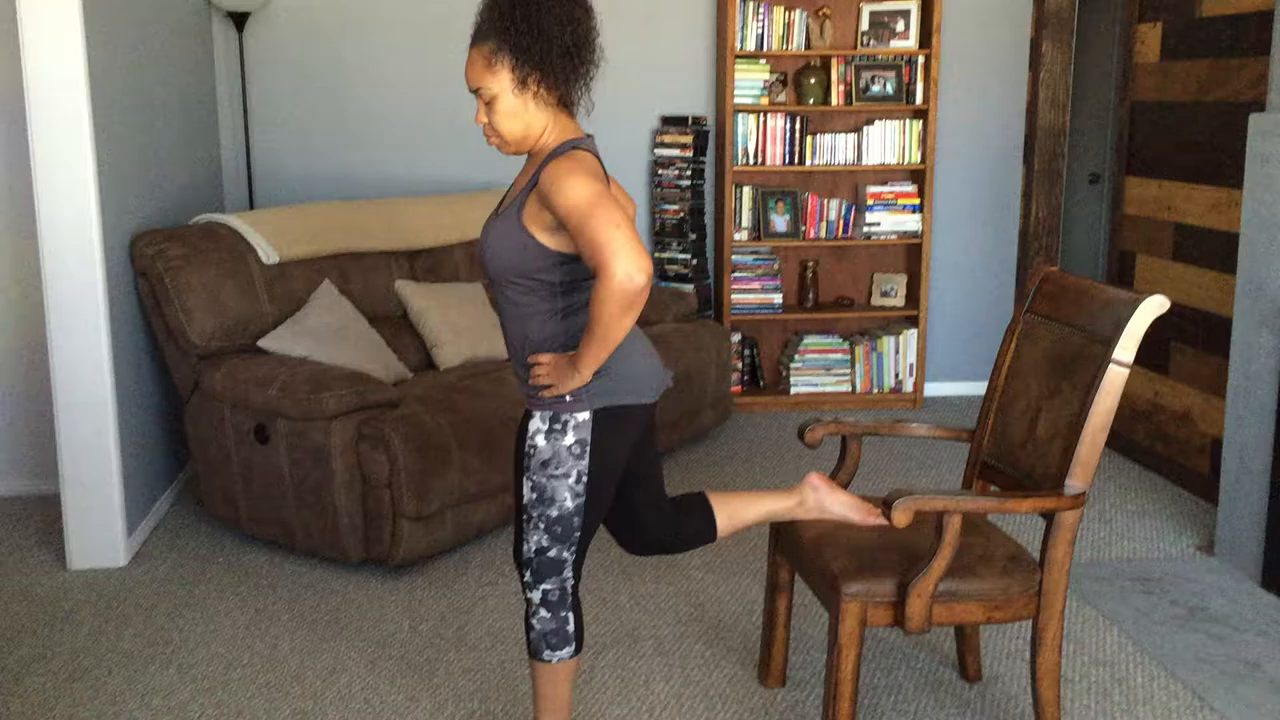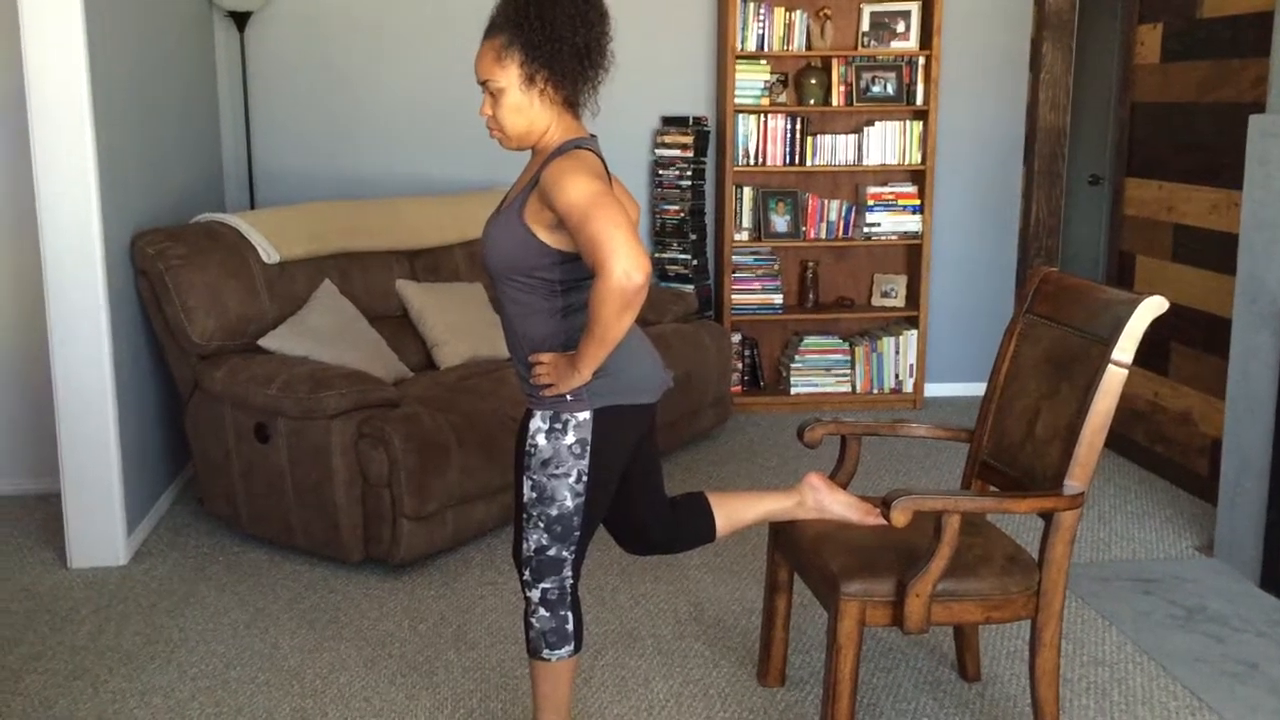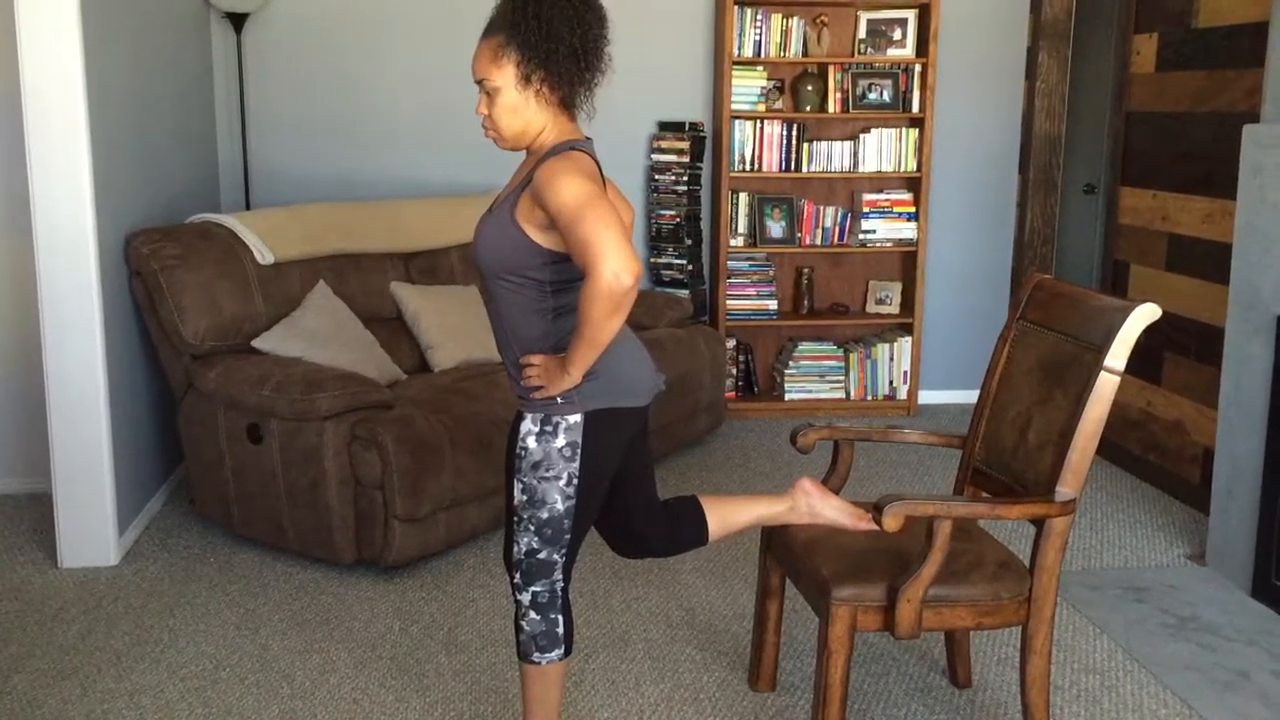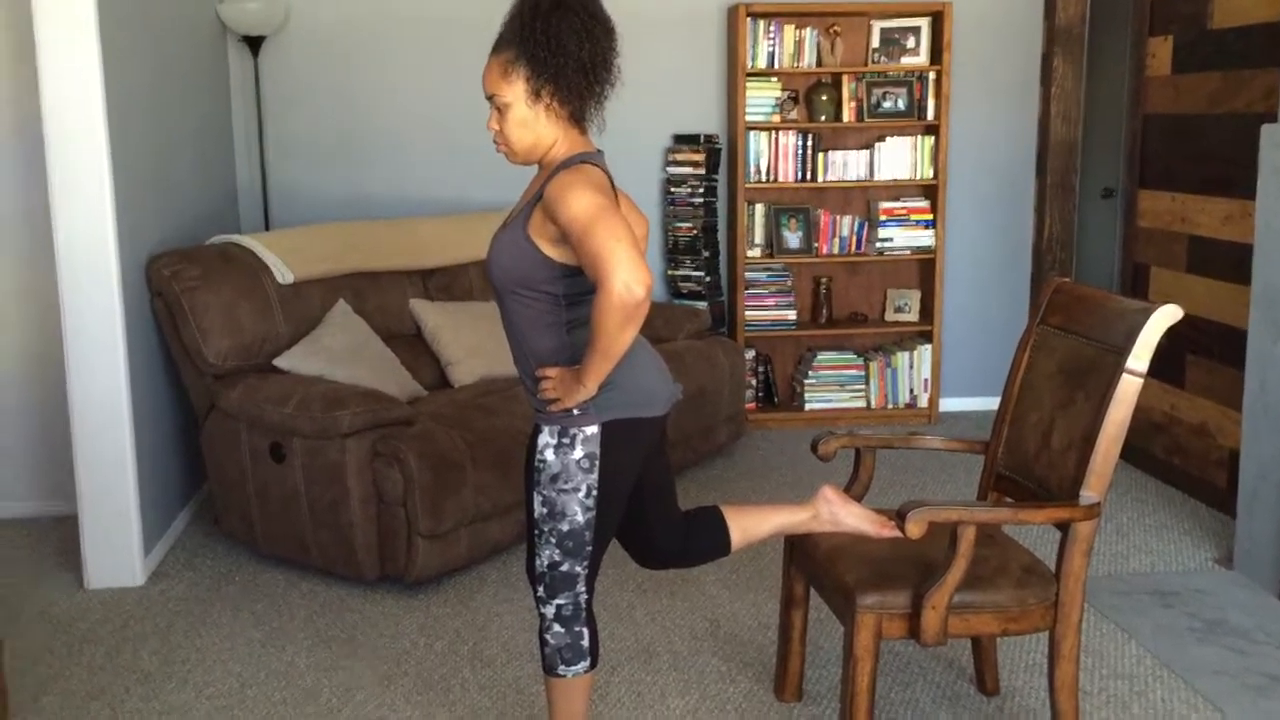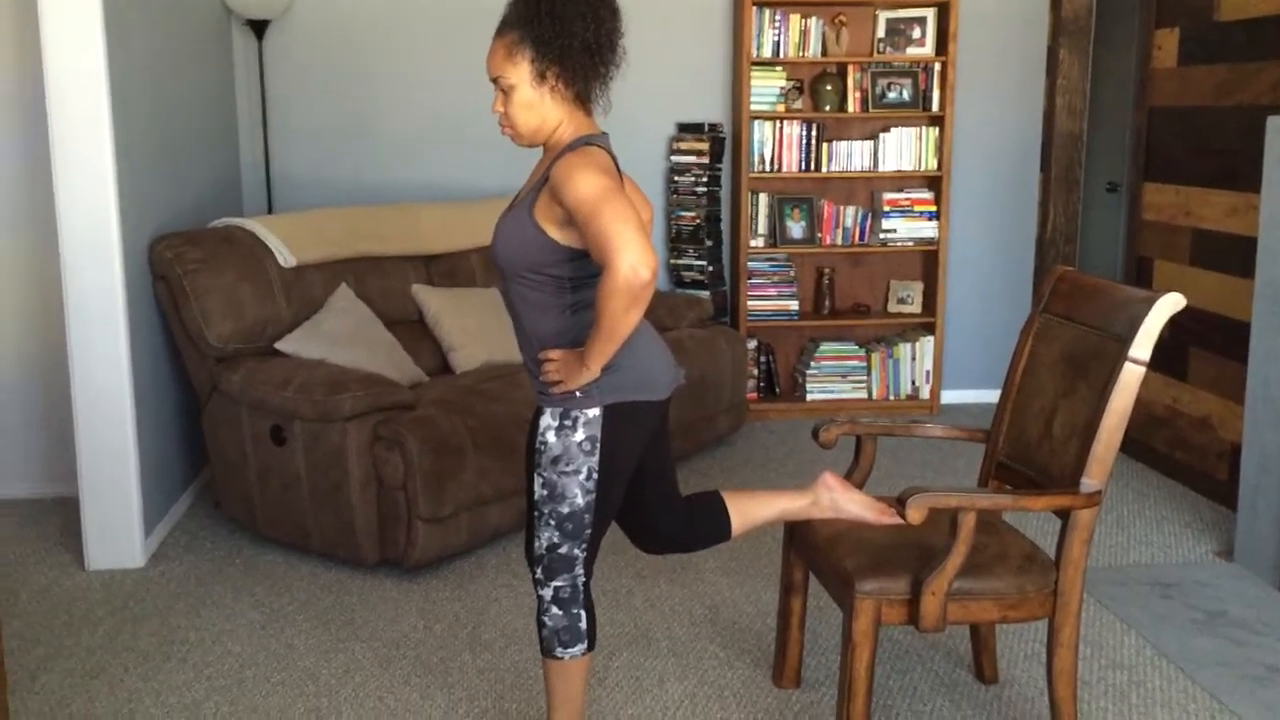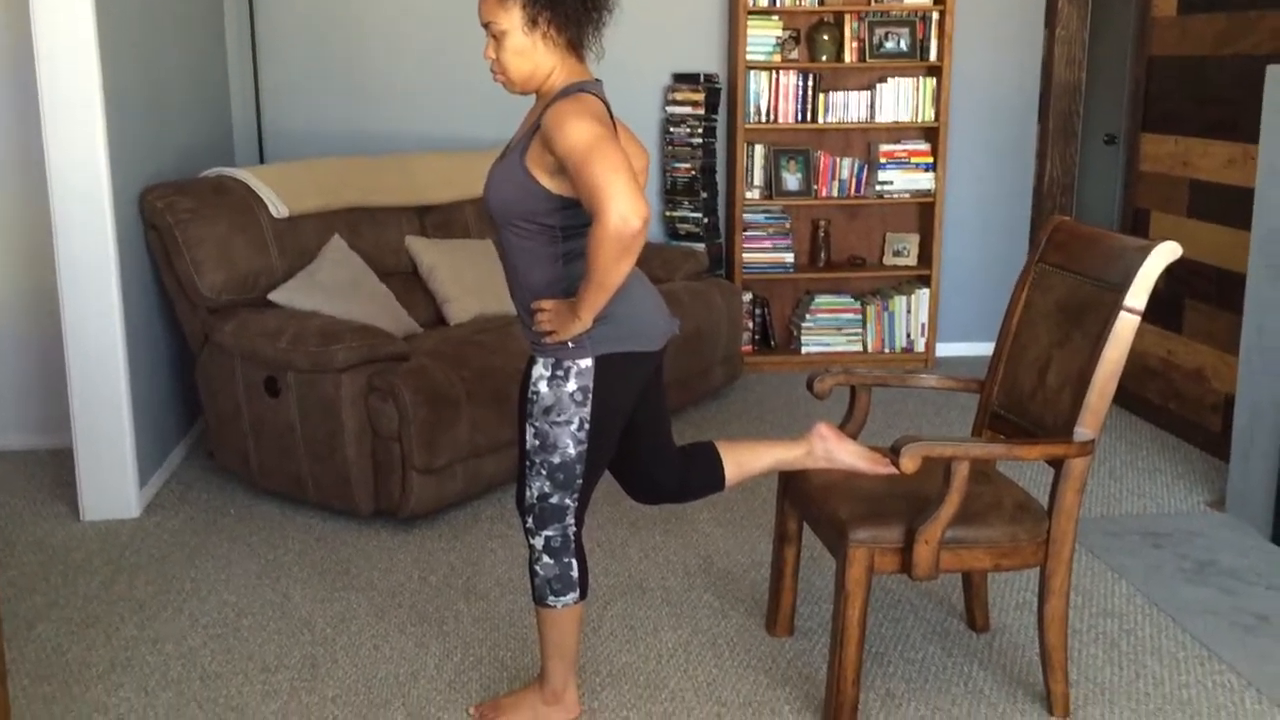
dt=0.7s
person 1, frame 1
left shoulder: (564, 172)
right shoulder: (556, 162)
left elbow: (629, 271)
right elbow: (624, 208)
left wrist: (581, 366)
left hip: (585, 405)
right hip: (615, 392)
left knee: (547, 570)
right knee: (651, 527)
right ankle: (804, 499)
person 1, frame 2
left shoulder: (565, 171)
right shoulder: (561, 161)
left elbow: (627, 271)
right elbow: (627, 209)
left wrist: (581, 366)
left hip: (585, 404)
right hip: (616, 391)
left knee: (545, 569)
right knee: (650, 527)
right ankle: (803, 500)
person 1, frame 3
left shoulder: (559, 171)
right shoulder: (557, 162)
left elbow: (618, 274)
right elbow: (622, 215)
left wrist: (570, 369)
left hip: (578, 406)
right hip: (609, 394)
left knee: (536, 572)
right knee: (643, 531)
right ankle: (796, 504)
person 1, frame 4
left shoulder: (569, 186)
right shoulder: (571, 174)
left elbow: (628, 285)
right elbow: (635, 226)
left wrist: (585, 379)
left hip: (596, 416)
right hip: (626, 405)
left knee: (560, 582)
right knee: (665, 540)
right ankle: (816, 512)
person 1, frame 5
left shoulder: (575, 168)
right shoulder: (572, 157)
left elbow: (635, 267)
right elbow: (641, 211)
left wrist: (589, 363)
left hip: (598, 400)
right hip: (628, 388)
left knee: (558, 565)
right knee: (664, 525)
right ankle: (817, 499)
person 1, frame 6
left shoulder: (568, 114)
right shoulder: (568, 104)
left elbow: (625, 217)
right elbow: (635, 162)
left wrist: (580, 312)
left hip: (592, 349)
right hip: (622, 336)
left knee: (549, 517)
right knee: (659, 476)
right ankle: (812, 449)
